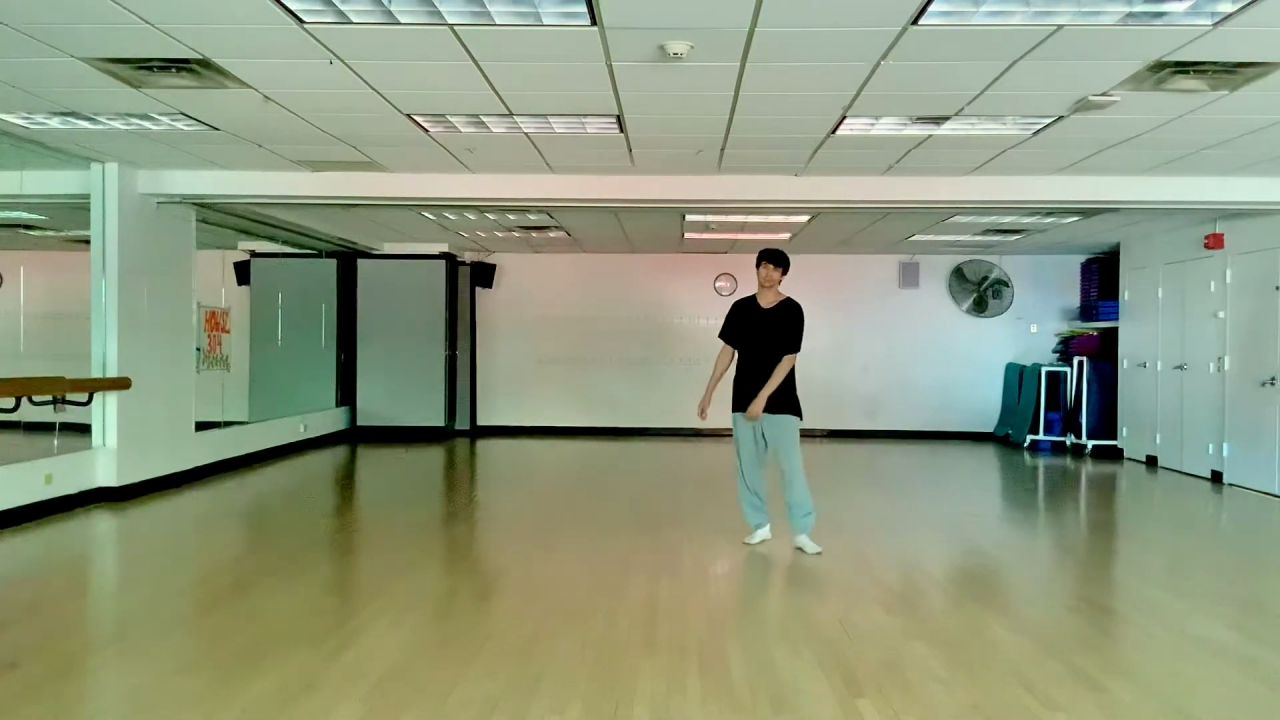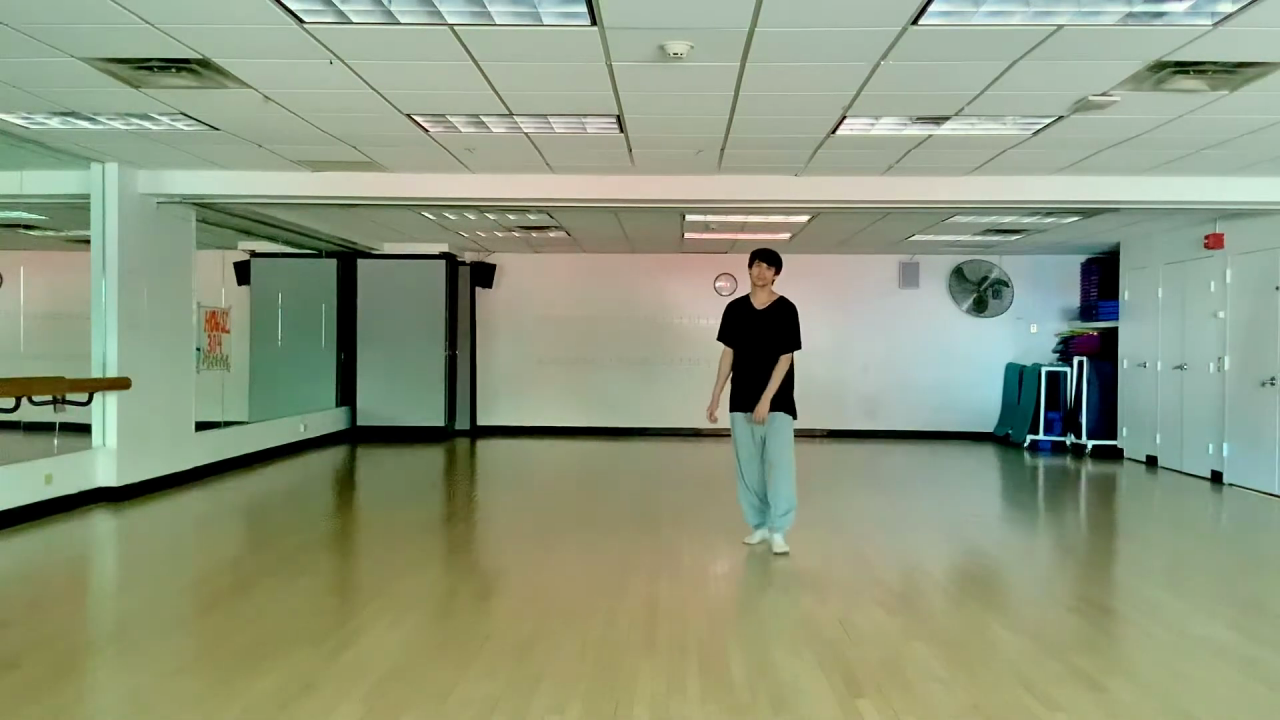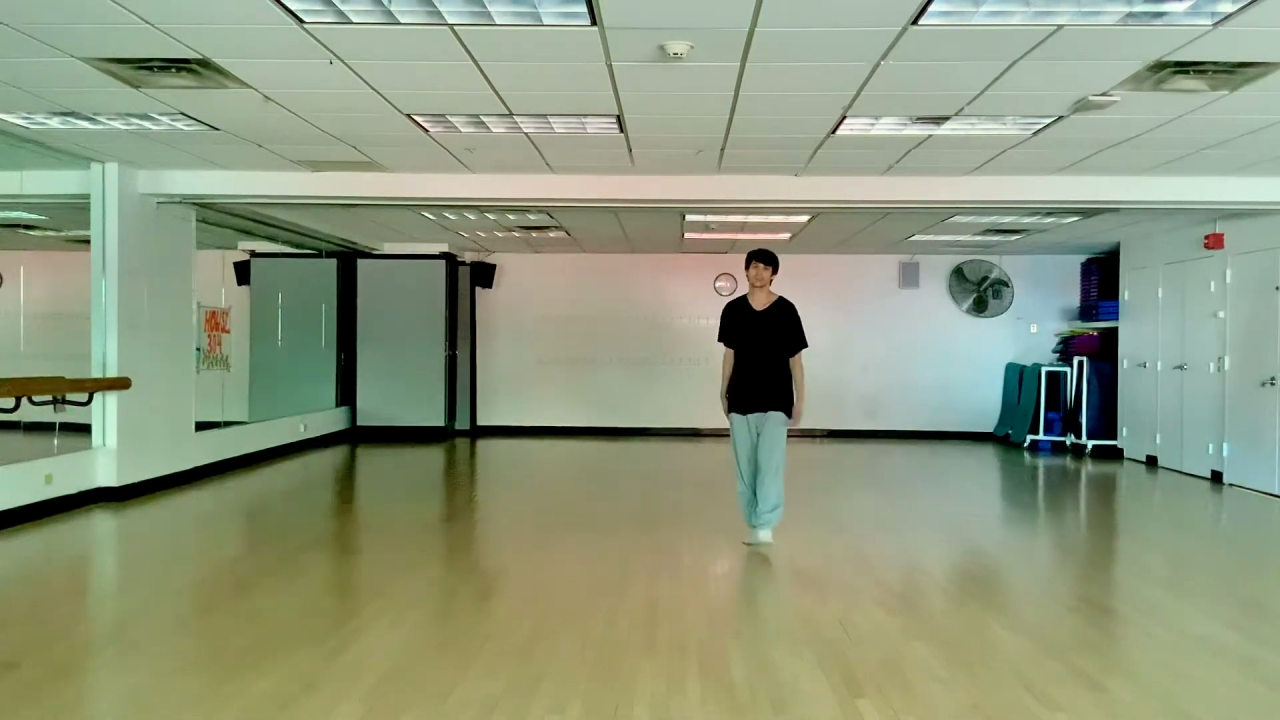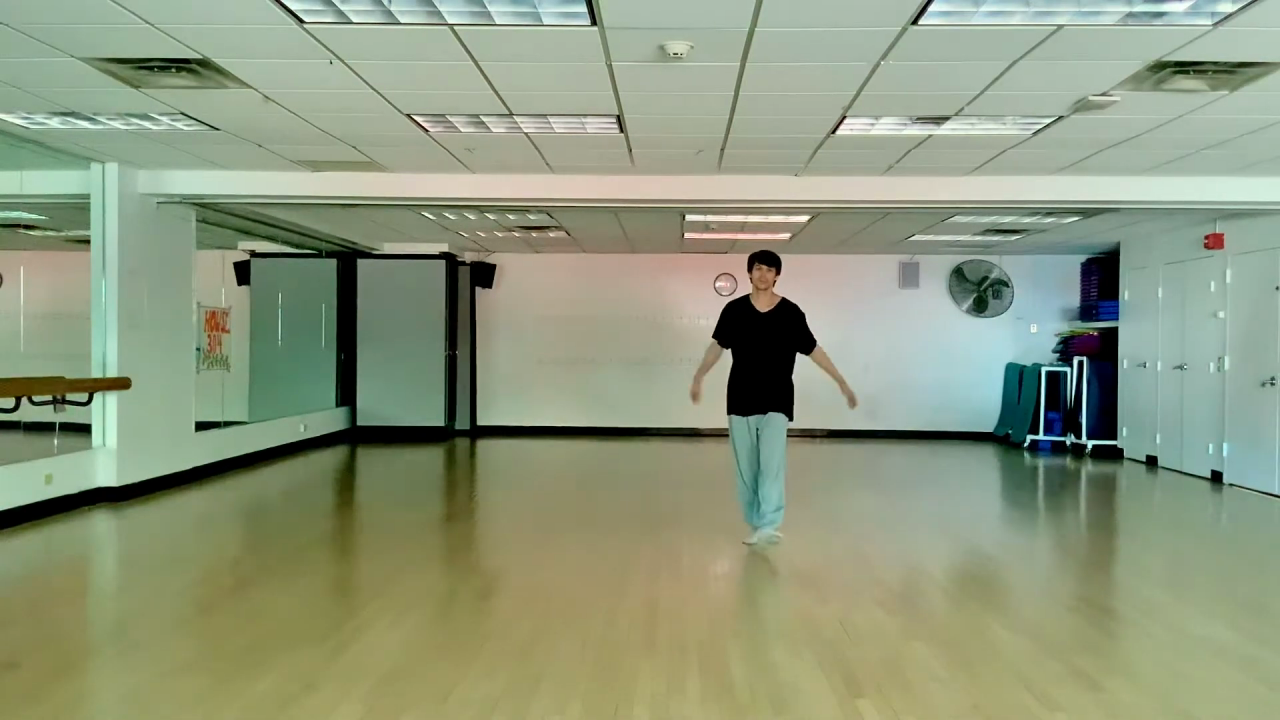
dt=0.2s
person 1, frame 1
left shoulder: (792, 310)
right shoulder: (740, 308)
left elbow: (788, 359)
right elbow: (728, 351)
left wrist: (763, 397)
right wrist: (709, 391)
left hip: (780, 402)
right hip: (743, 401)
left knee: (792, 466)
right knee: (749, 466)
left ankle: (801, 531)
right ankle: (760, 525)
person 1, frame 2
left shoulder: (786, 309)
right shoulder: (734, 309)
left elbow: (785, 359)
right elbow: (728, 354)
left wrist: (766, 399)
right wrist: (715, 396)
left hip: (776, 402)
right hip: (741, 401)
left knee: (780, 465)
right knee: (747, 467)
left ankle: (779, 531)
right ankle: (760, 525)
person 1, frame 3
left shoulder: (786, 310)
right shoulder: (732, 310)
left elbow: (795, 359)
left wrist: (800, 400)
right wrist: (723, 394)
left hip: (775, 402)
right hip: (741, 402)
left knee: (770, 463)
right knee: (746, 466)
left ankle: (765, 526)
right ankle: (754, 525)
person 1, frame 4
left shoulder: (791, 312)
right shoulder: (734, 310)
left elbow: (814, 350)
right elbow: (718, 345)
left wrist: (842, 383)
right wrist: (699, 376)
left hip: (776, 402)
right hip: (740, 401)
left knee: (772, 463)
right knee: (746, 467)
left ankle: (769, 525)
right ankle: (755, 525)
